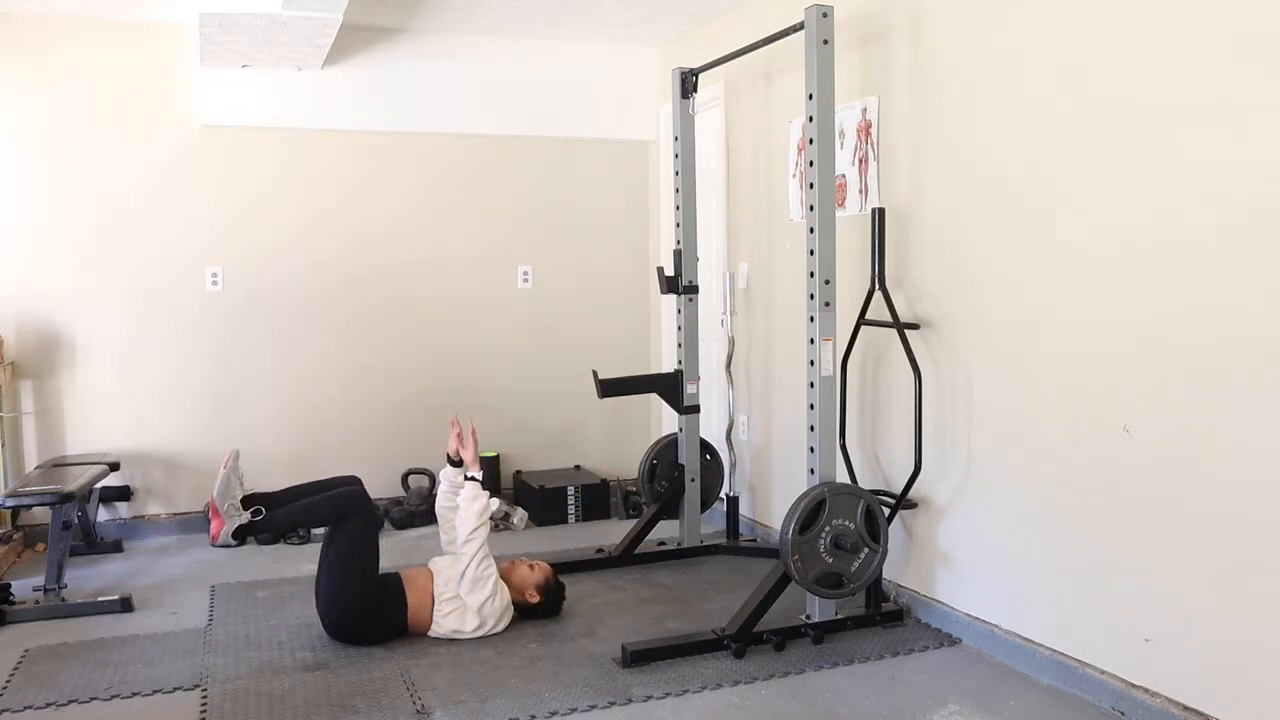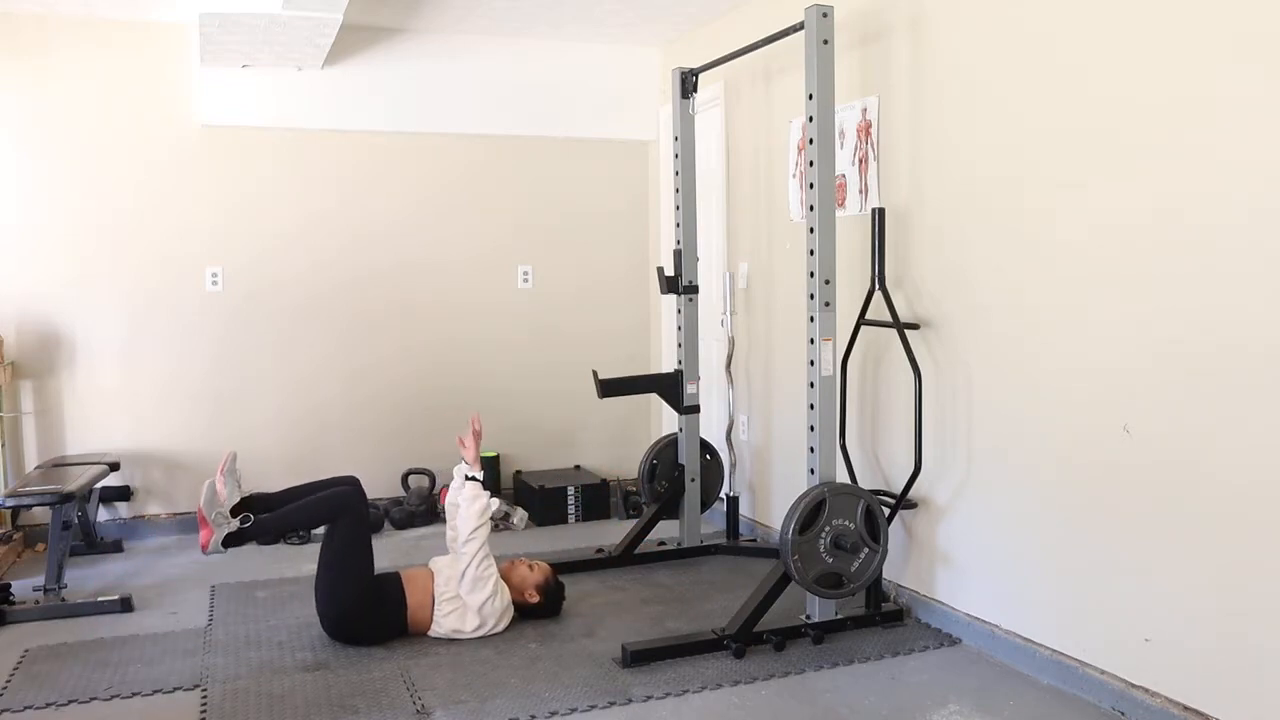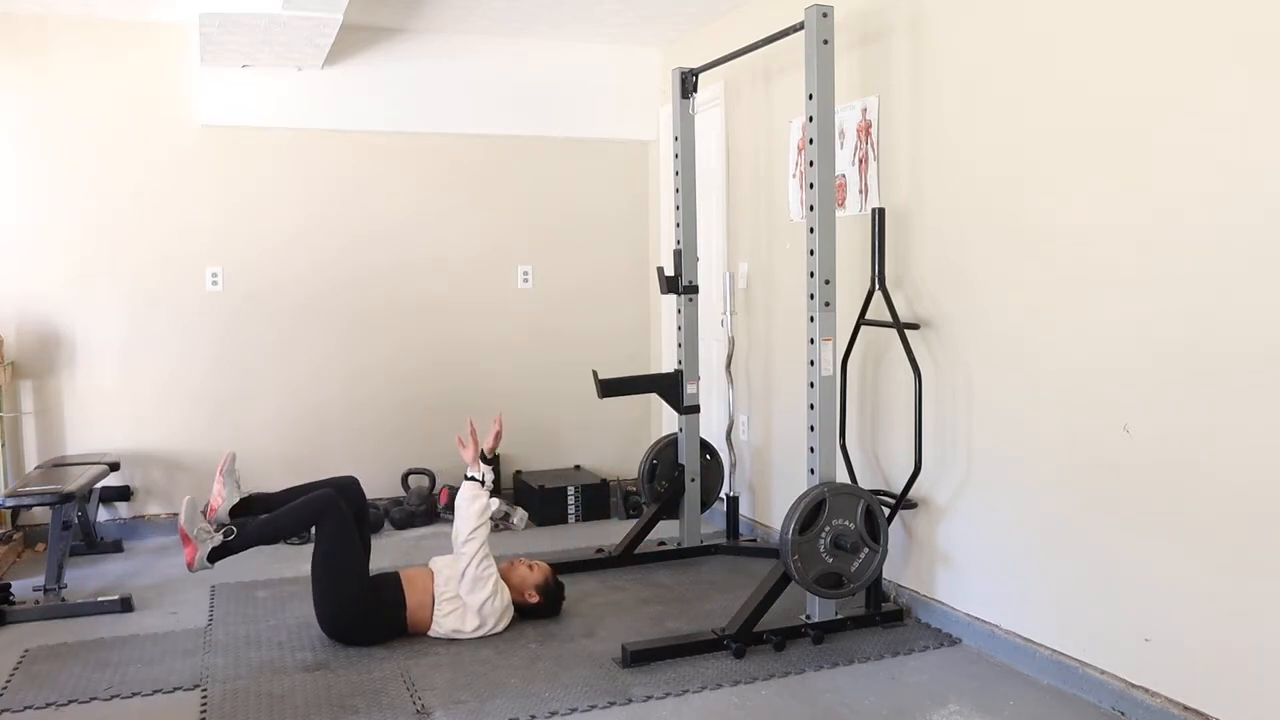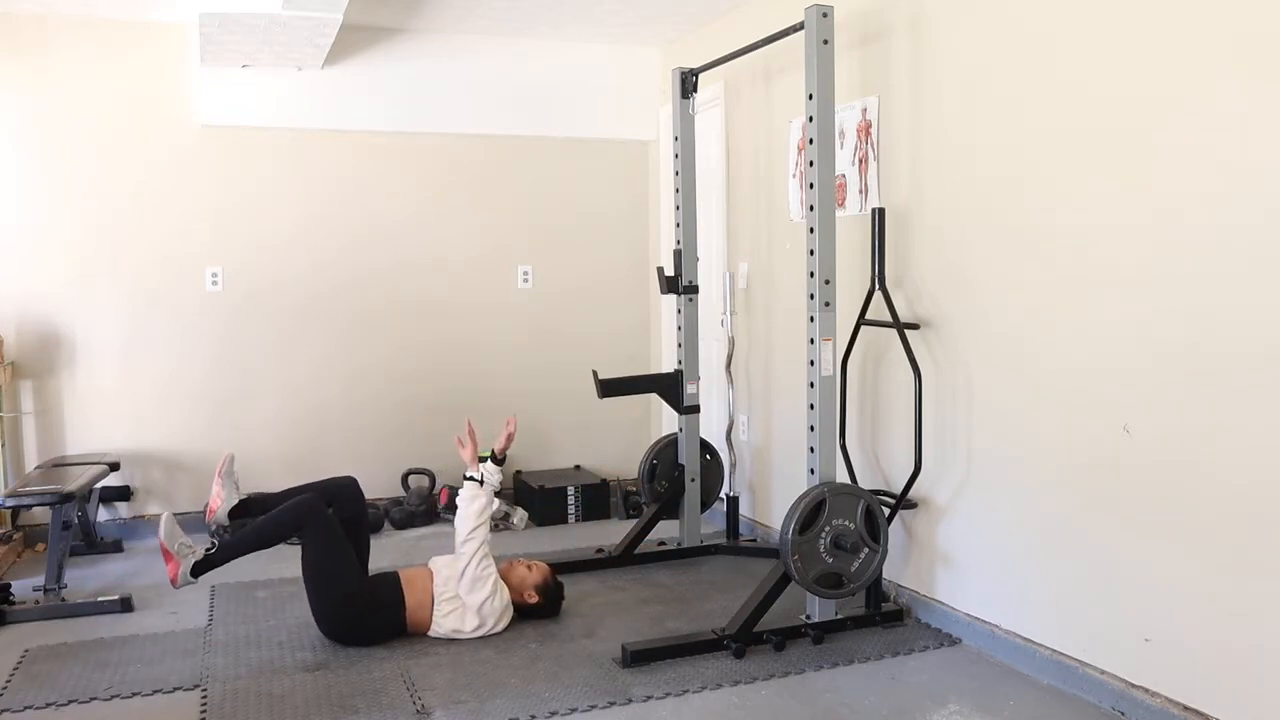
dt=0.2s
person 1, frame 1
left shoulder: (493, 605)
right shoulder: (483, 580)
left elbow: (473, 540)
right elbow: (453, 528)
left wrist: (473, 471)
right wrist: (454, 462)
left hip: (354, 615)
right hip: (350, 602)
left knee: (356, 501)
right knee: (350, 487)
left ankle: (241, 525)
right ankle: (246, 504)
person 1, frame 2
left shoulder: (494, 605)
right shoulder: (485, 579)
left elbow: (474, 540)
right elbow: (459, 526)
left wrist: (475, 471)
right wrist: (465, 464)
left hip: (355, 615)
right hip: (355, 601)
left knee: (345, 502)
right knee: (349, 487)
left ankle: (231, 533)
right ankle: (241, 505)
person 1, frame 3
left shoulder: (494, 605)
right shoulder: (483, 581)
left elbow: (472, 541)
right elbow: (471, 543)
left wrist: (475, 469)
right wrist: (486, 460)
left hip: (355, 616)
right hip: (360, 598)
left knee: (327, 504)
right knee: (347, 488)
left ankle: (214, 548)
right ankle: (236, 506)
person 1, frame 4
left shoulder: (493, 604)
right shoulder: (486, 580)
left elbow: (473, 539)
right elbow: (474, 539)
left wrist: (473, 469)
right wrist: (496, 459)
left hip: (355, 615)
right hip: (362, 595)
left knee: (309, 509)
right knee: (346, 489)
left ankle: (196, 564)
right ankle: (235, 507)
